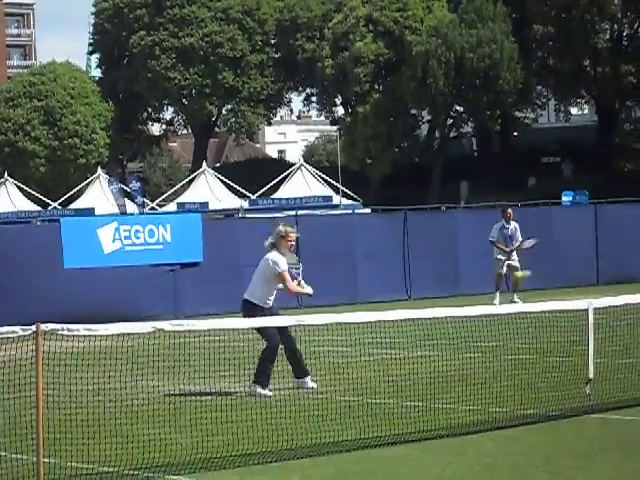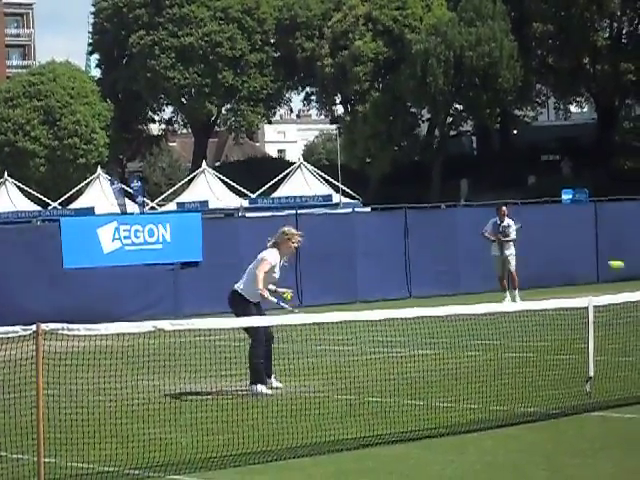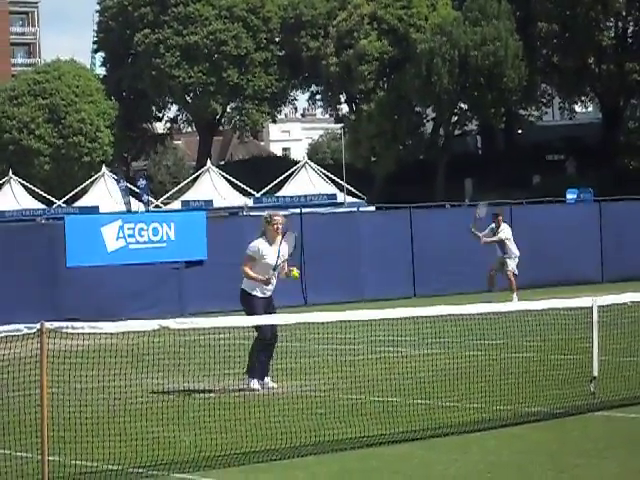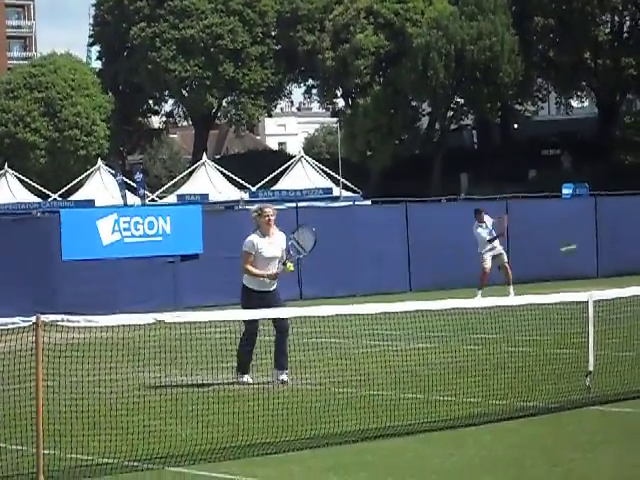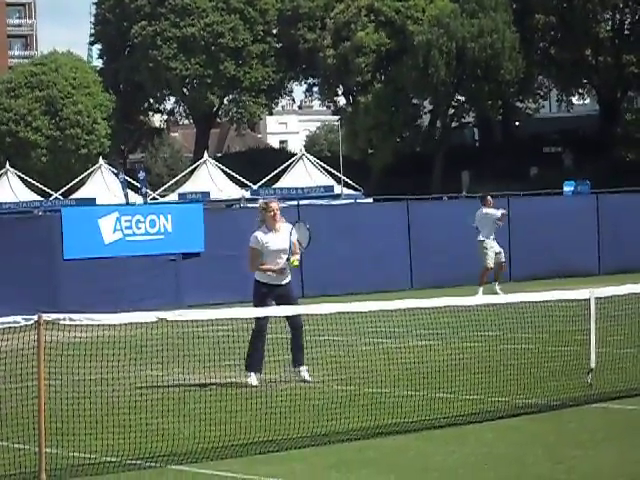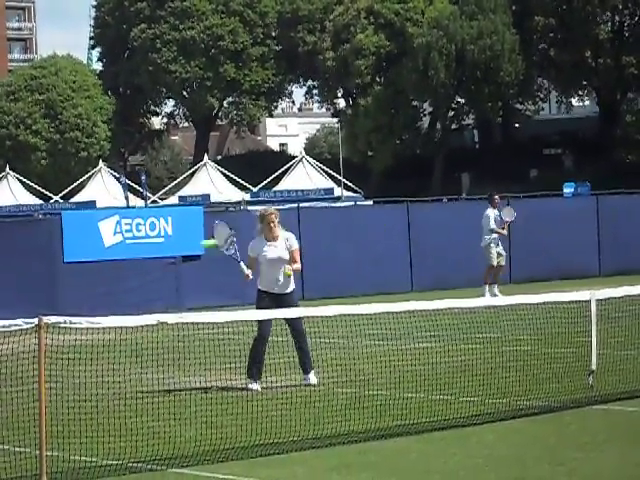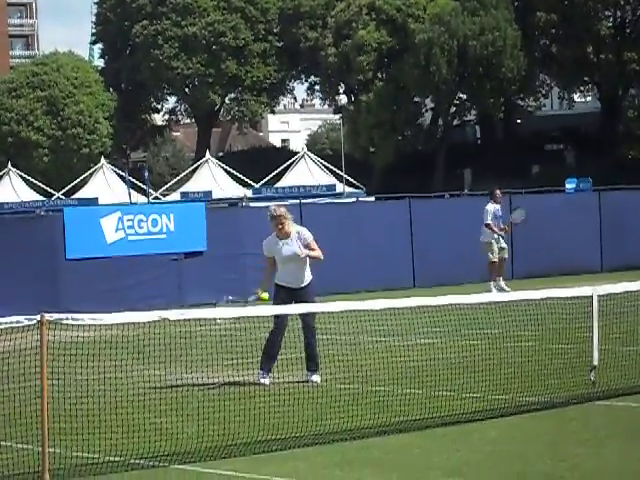
dt=0.4s
person 1, frame 1
left shoulder: (281, 258)
right shoulder: (276, 259)
right elbow: (289, 287)
left wrist: (297, 284)
right wrist: (306, 290)
left hip: (265, 306)
right hip: (253, 306)
left knee: (288, 339)
right knee: (273, 342)
left ankle: (302, 378)
right ankle: (258, 385)
person 1, frame 2
left shoulder: (280, 258)
right shoulder: (271, 255)
right elbow: (259, 272)
left wrist: (279, 290)
right wrist: (261, 289)
left hip: (252, 301)
right hip: (241, 298)
left knee: (268, 336)
right knee: (258, 338)
left ankle: (267, 377)
right ankle: (256, 384)
person 1, frame 3
left shoulder: (283, 246)
right shoulder: (257, 246)
left elbow: (283, 272)
right elbow: (245, 269)
left wrist: (290, 273)
right wrist: (260, 279)
left hip: (268, 297)
right hip: (251, 296)
left knee: (272, 336)
right knee: (264, 334)
left ankle: (263, 377)
right ankle: (252, 377)
person 1, frame 4
left shoulder: (281, 237)
right shoulder: (252, 240)
right elbow: (245, 267)
right wrist: (266, 274)
left hip: (271, 291)
right hip: (252, 291)
left knee: (283, 328)
right knee: (251, 331)
left ankle: (281, 370)
right ankle: (242, 372)
person 1, frame 5
left shoulder: (289, 229)
right shoulder: (257, 236)
left elbow: (296, 254)
right elbow: (253, 265)
left wrist: (294, 258)
right wrist: (273, 269)
left hip: (284, 285)
right hip: (263, 285)
left knee: (297, 324)
right knee: (261, 327)
left ankle: (299, 366)
right ankle: (252, 371)
person 1, frame 6
left shoulder: (289, 238)
right shoulder: (255, 244)
left elbow: (297, 262)
right elbow: (250, 267)
left wrist: (291, 267)
right wrist: (247, 272)
left hip: (288, 293)
right hip: (266, 294)
left knee: (299, 332)
right knee: (263, 334)
left ankle: (308, 372)
right ankle: (253, 378)
person 1, frame 7
left shoulder: (301, 232)
right shoulder: (269, 243)
left elbow: (320, 256)
right elbow: (271, 268)
left wrist: (307, 253)
right wrist: (264, 286)
left hip: (305, 286)
right hip: (284, 288)
left knee: (309, 327)
right knee: (279, 328)
left ankle: (312, 371)
right ankle: (264, 371)
